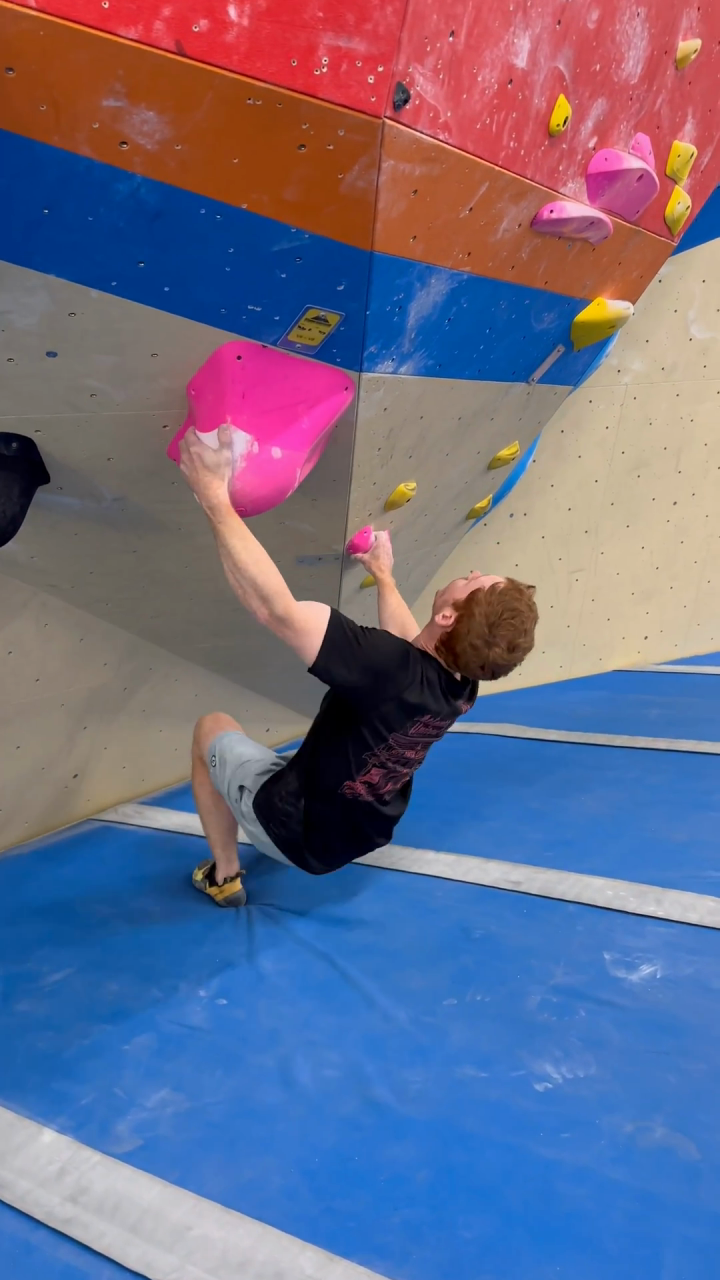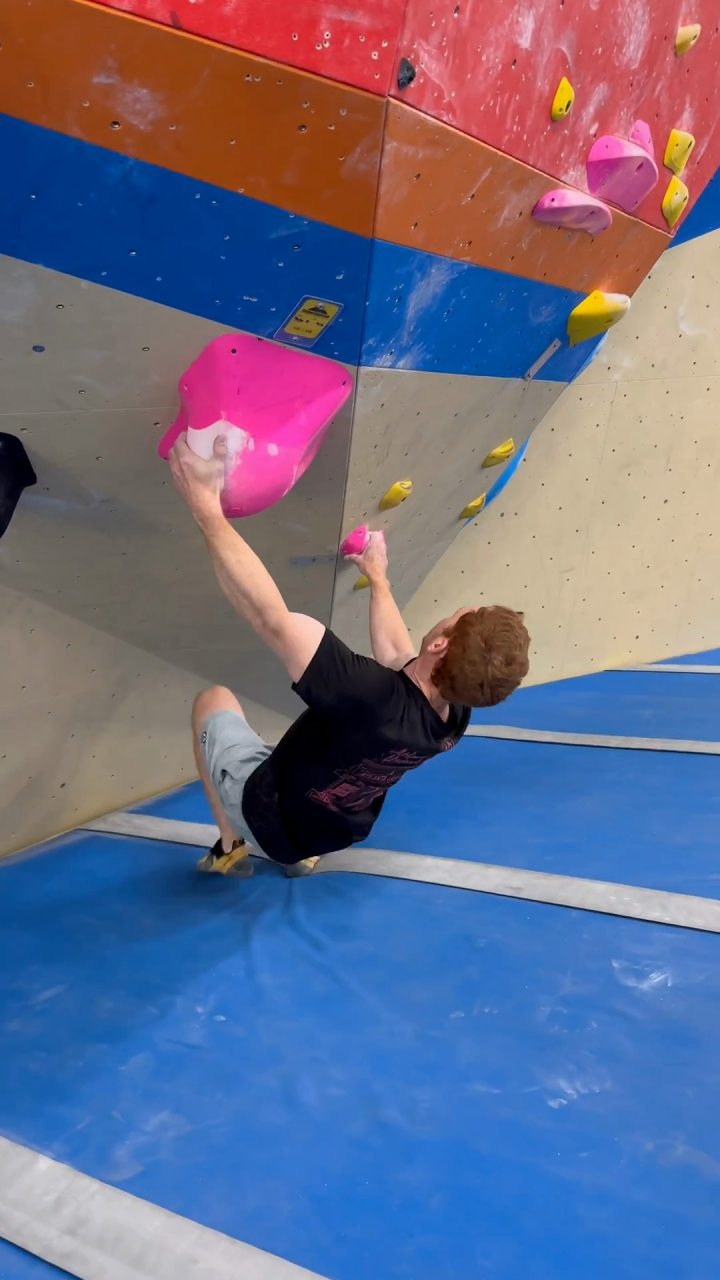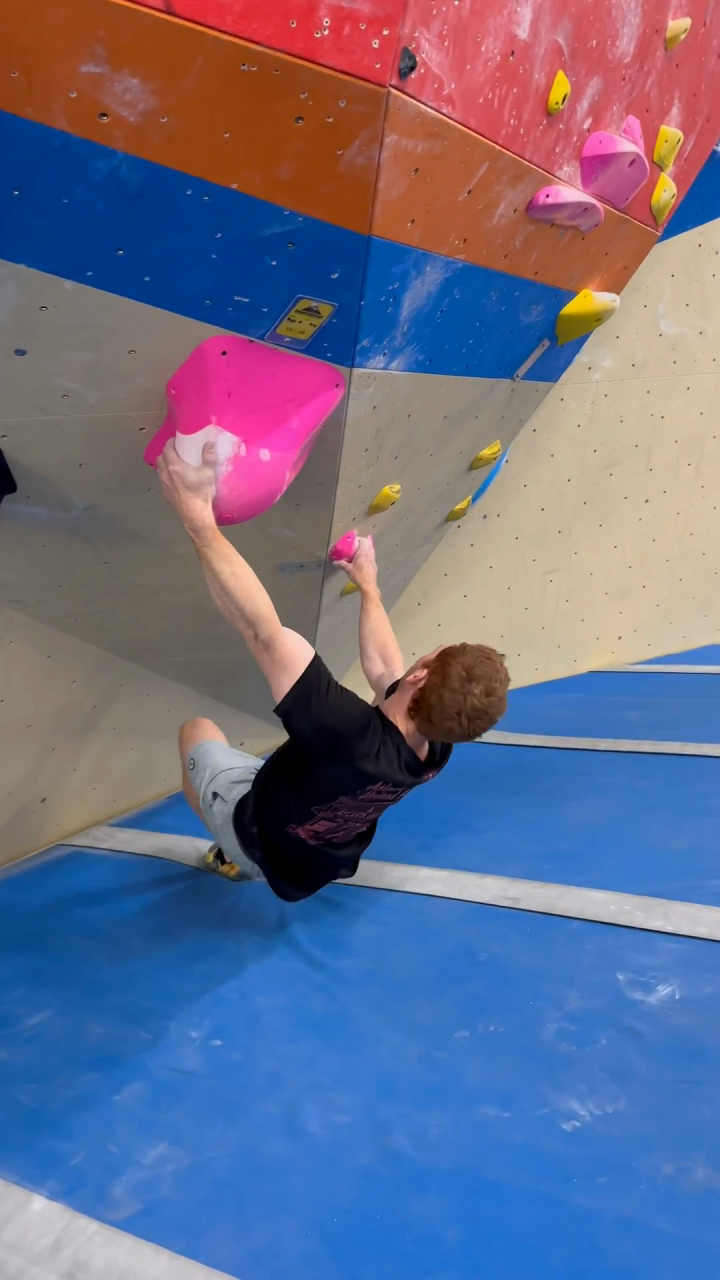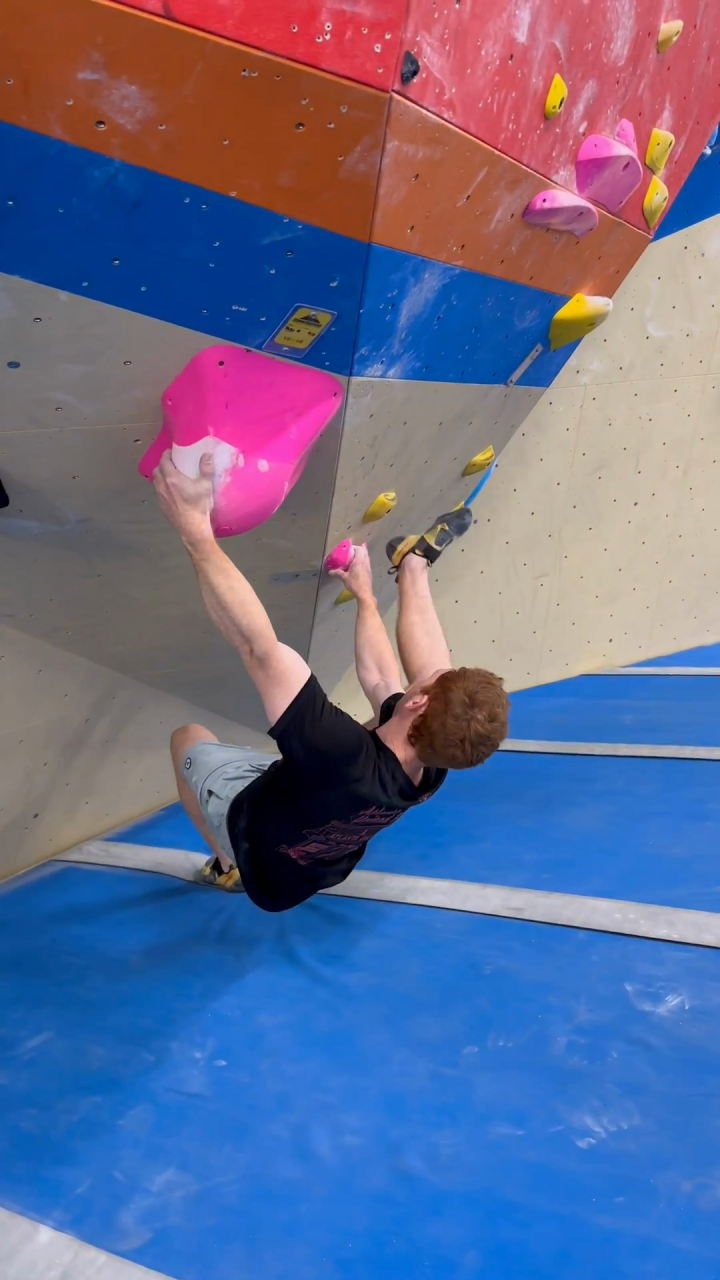
dt=0.3s
person 1, frame 1
left shoulder: (385, 666)
right shoulder: (462, 686)
left elbow: (276, 608)
left wrist: (215, 499)
right wrist: (383, 576)
left hip: (296, 829)
right hip: (363, 830)
left knee: (213, 728)
left ankle: (225, 876)
person 1, frame 2
left shoulder: (371, 697)
right shoulder: (454, 719)
left elbow: (271, 617)
right elbow: (395, 654)
left wrist: (206, 507)
right wrist: (378, 577)
left hip: (271, 824)
right hip: (334, 831)
left knee: (213, 700)
left ankle: (232, 846)
person 1, frame 3
left shoulder: (347, 729)
right shoulder: (436, 749)
left elbow: (263, 631)
right elbow: (381, 667)
left wrist: (198, 519)
right wrist: (367, 587)
left hip: (263, 848)
right hip: (327, 860)
left knee: (197, 731)
left ankle: (230, 858)
person 1, frame 4
left shoulder: (339, 753)
right shoulder: (433, 770)
left elbow: (260, 647)
right elbow: (379, 676)
left wrist: (195, 531)
right wrist: (364, 595)
left hip: (258, 830)
left knee: (187, 738)
left ankle: (226, 867)
right ankle: (414, 563)
